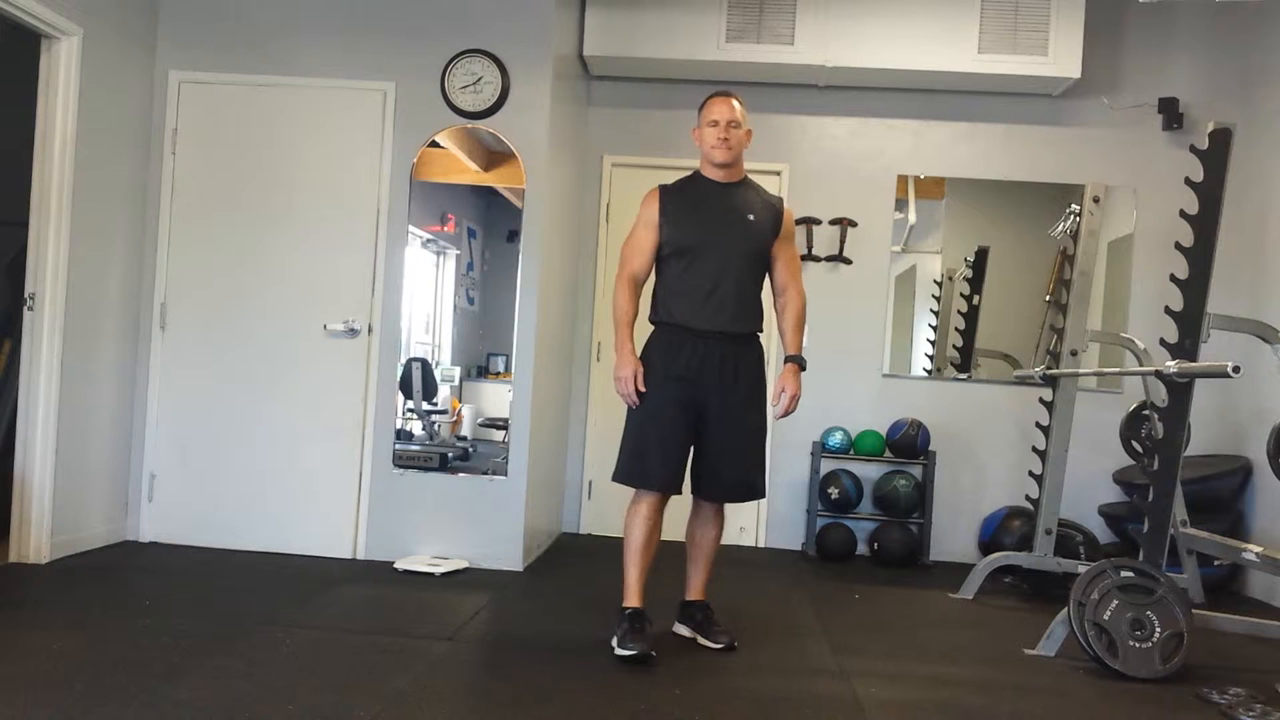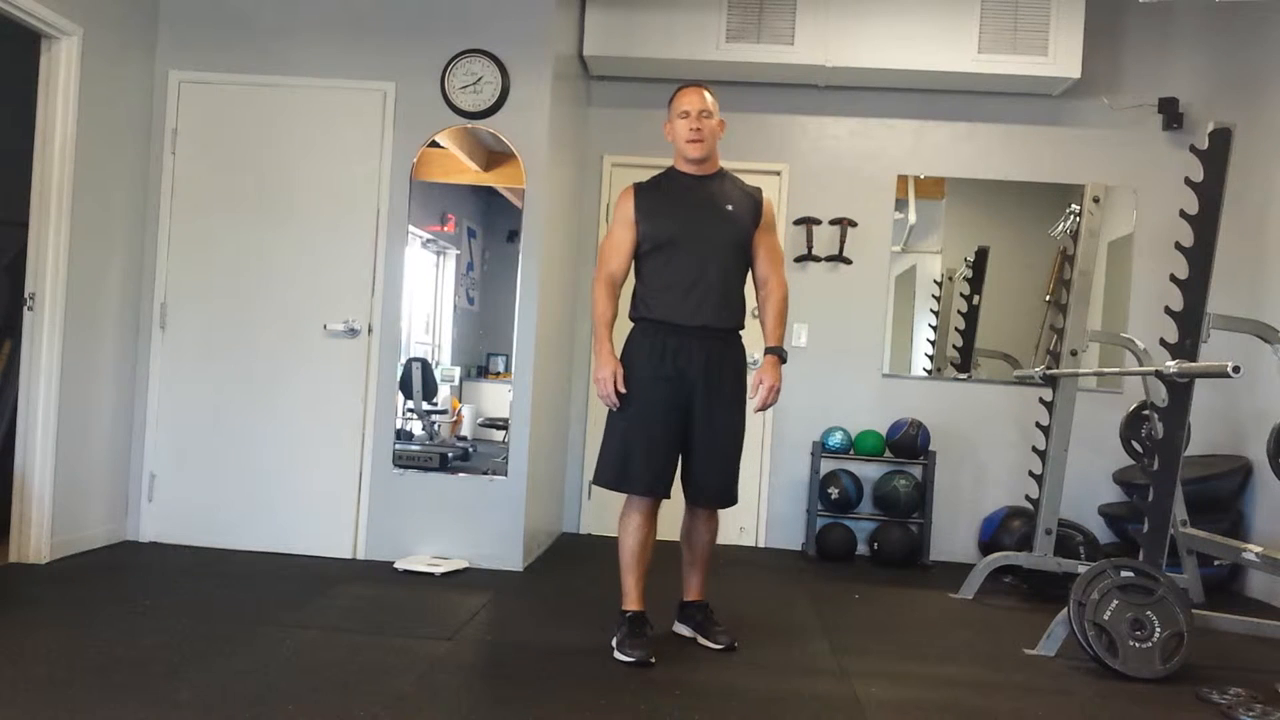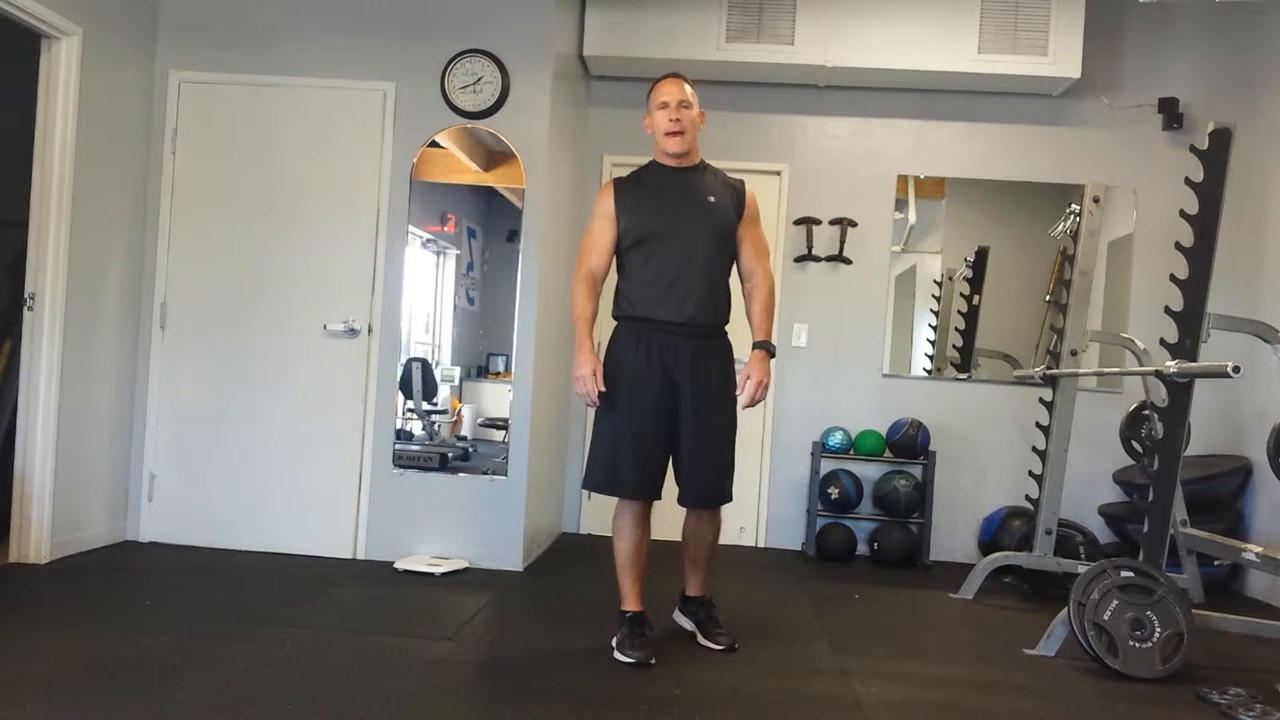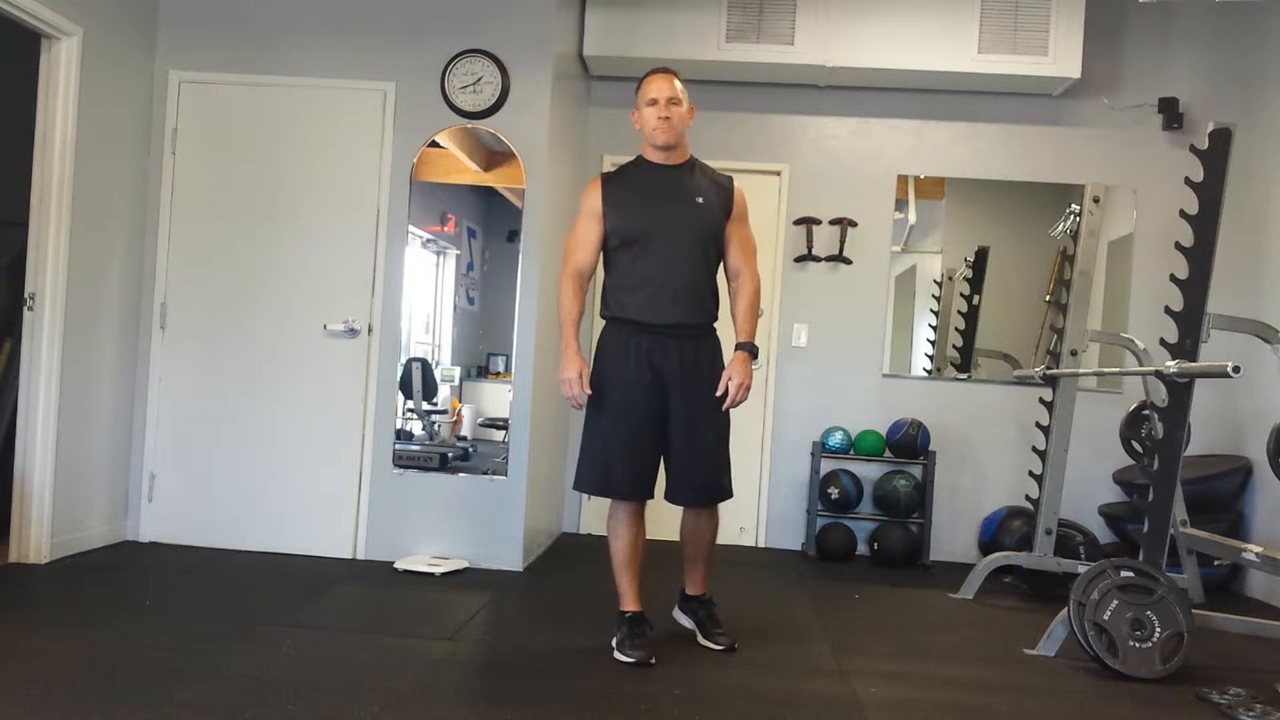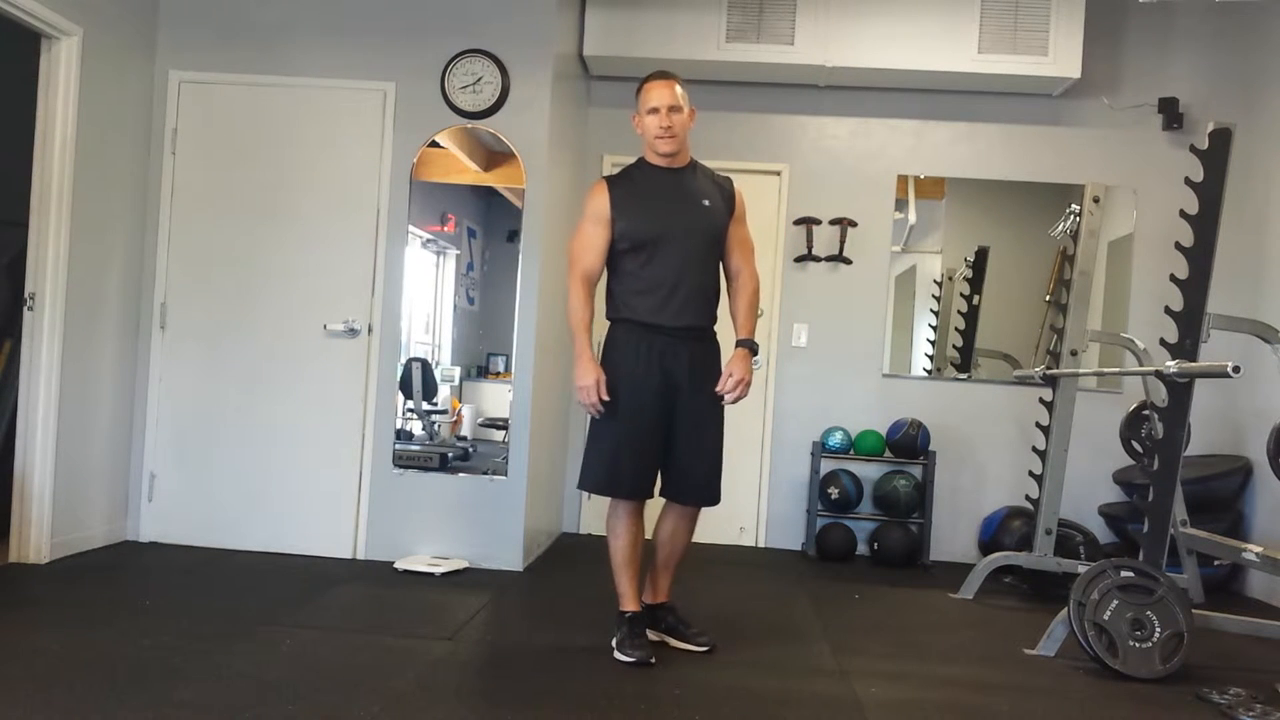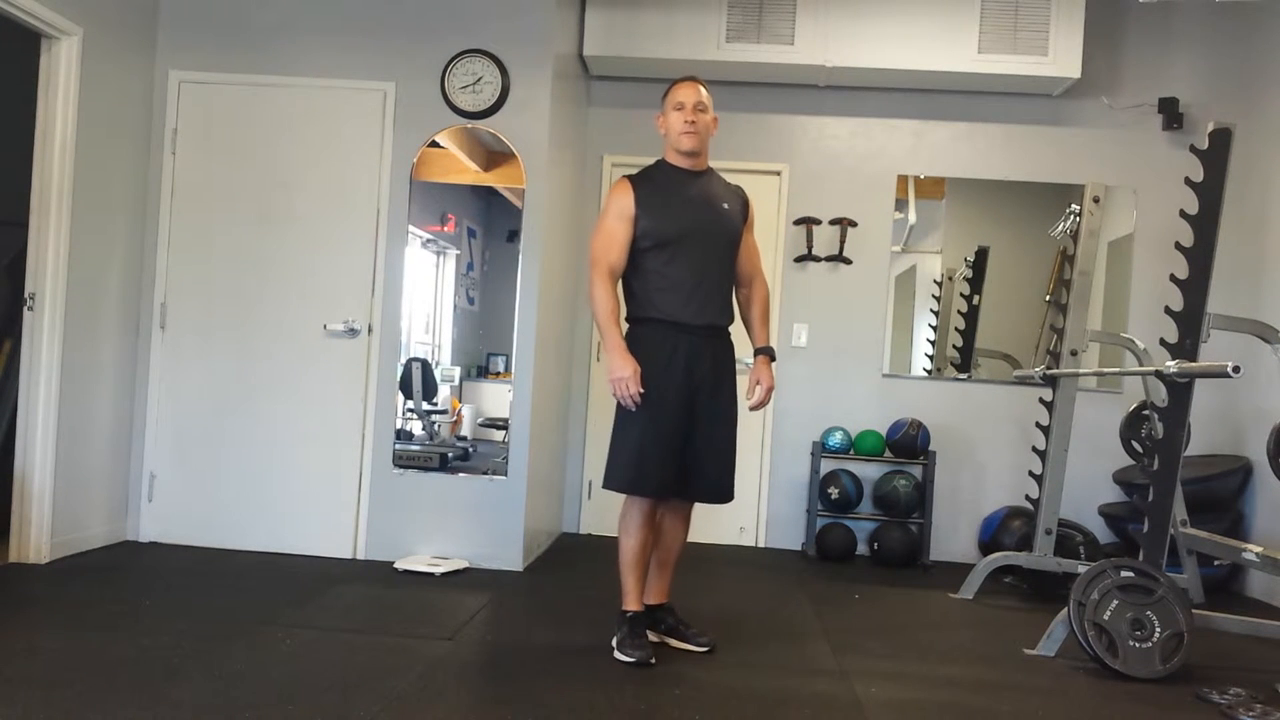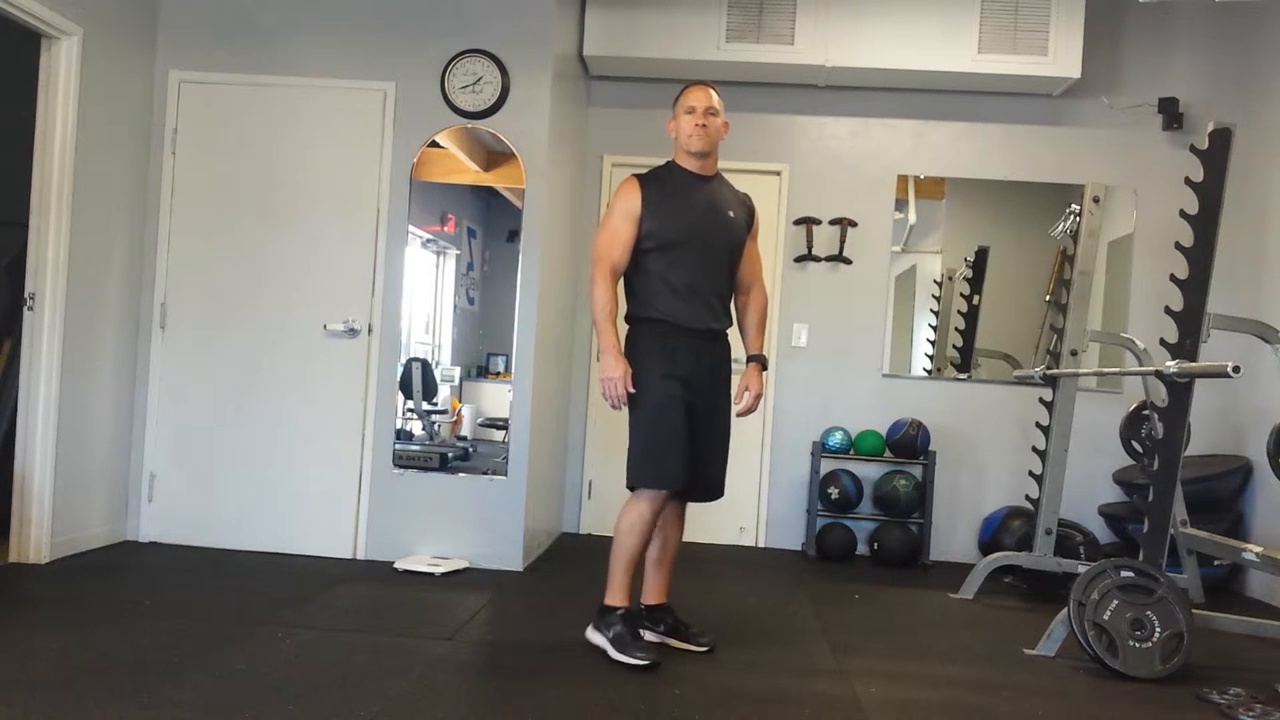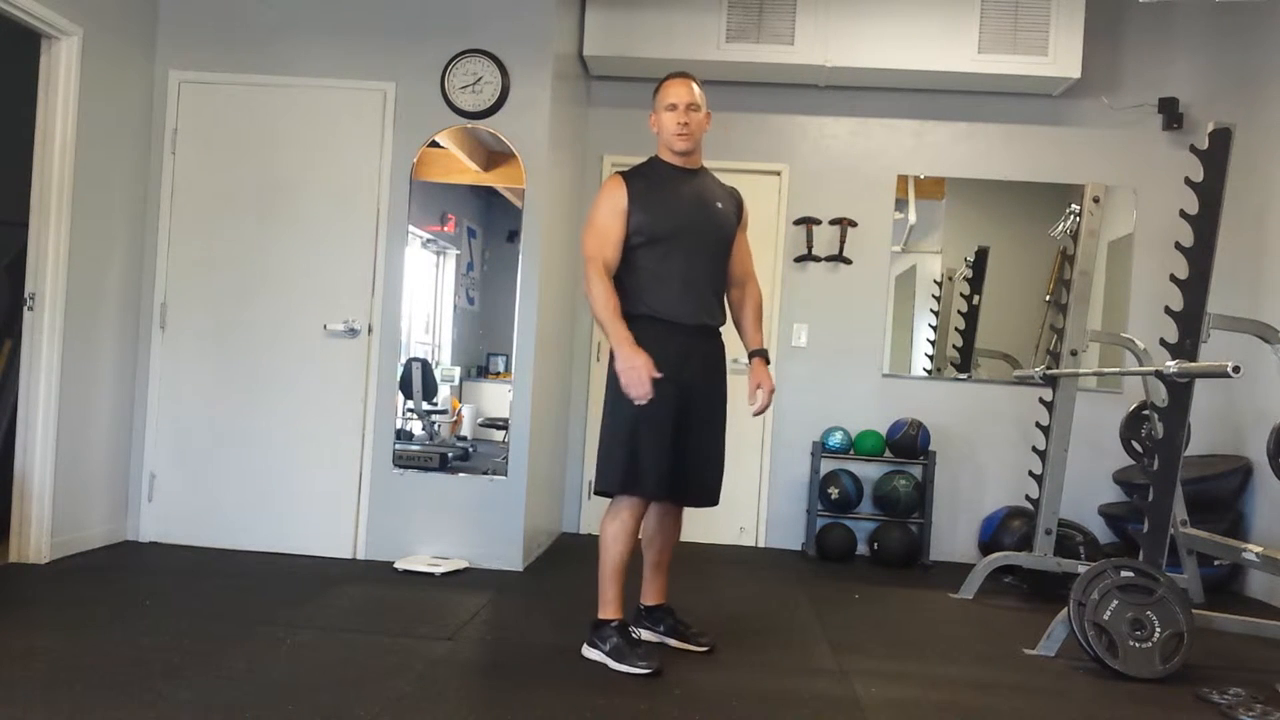
dt=0.5s
person 1, frame 1
left shoulder: (772, 211)
right shoulder: (664, 201)
left elbow: (788, 291)
right elbow: (630, 276)
left wrist: (792, 362)
right wrist: (625, 350)
left hip: (738, 361)
right hip: (671, 353)
left knee: (714, 493)
right knee: (651, 485)
left ankle: (694, 606)
right ankle: (632, 612)
person 1, frame 2
left shoulder: (751, 203)
right shoulder: (639, 197)
left elbow: (771, 283)
right elbow: (608, 277)
left wrist: (773, 354)
right wrist: (603, 350)
left hip: (721, 356)
right hip: (652, 351)
left knee: (709, 494)
right knee: (643, 490)
left ankle: (693, 606)
right ankle: (632, 616)
person 1, frame 3
left shoulder: (734, 195)
right shoulder: (619, 193)
left elbow: (757, 276)
right elbow: (589, 273)
left wrist: (761, 348)
right wrist: (584, 348)
left hip: (708, 354)
right hip: (637, 350)
left knee: (707, 493)
right knee: (633, 492)
left ankle: (695, 600)
right ankle: (631, 616)
person 1, frame 4
left shoulder: (723, 192)
right shoulder: (607, 189)
left elbow: (743, 276)
right elbow: (576, 271)
left wrist: (744, 351)
right wrist: (570, 350)
left hip: (698, 351)
right hip: (627, 350)
left knee: (704, 489)
right knee: (627, 492)
left ankle: (695, 599)
right ankle: (631, 616)
person 1, frame 5
left shoulder: (723, 193)
right shoulder: (611, 192)
left elbow: (742, 274)
right elbow: (582, 277)
left wrist: (744, 347)
right wrist: (584, 357)
left hip: (699, 354)
right hip: (633, 351)
left knee: (691, 492)
right knee: (627, 490)
left ankle: (658, 604)
right ankle: (630, 616)
person 1, frame 6
left shoulder: (734, 200)
right shoulder: (633, 191)
left elbow: (751, 282)
right elbow: (603, 274)
left wrist: (763, 353)
right wrist: (616, 350)
left hip: (713, 354)
right hip: (655, 348)
left knee: (683, 491)
right knee: (645, 490)
left ankle: (658, 608)
right ankle: (630, 615)
person 1, frame 7
left shoulder: (741, 207)
right shoulder: (640, 191)
left elbow: (751, 291)
right elbow: (605, 272)
left wrist: (755, 362)
right wrist: (609, 351)
left hip: (712, 356)
right hip: (656, 347)
left knee: (679, 489)
right knee: (657, 482)
left ankle: (654, 610)
right ankle: (612, 612)
person 1, frame 8
left shoulder: (729, 201)
right shoulder: (625, 188)
left elbow: (742, 283)
right elbow: (597, 272)
left wrist: (756, 354)
right wrist: (625, 349)
left hip: (704, 354)
right hip: (646, 355)
left knee: (675, 492)
right knee: (633, 491)
left ankle: (653, 611)
right ankle: (606, 628)
